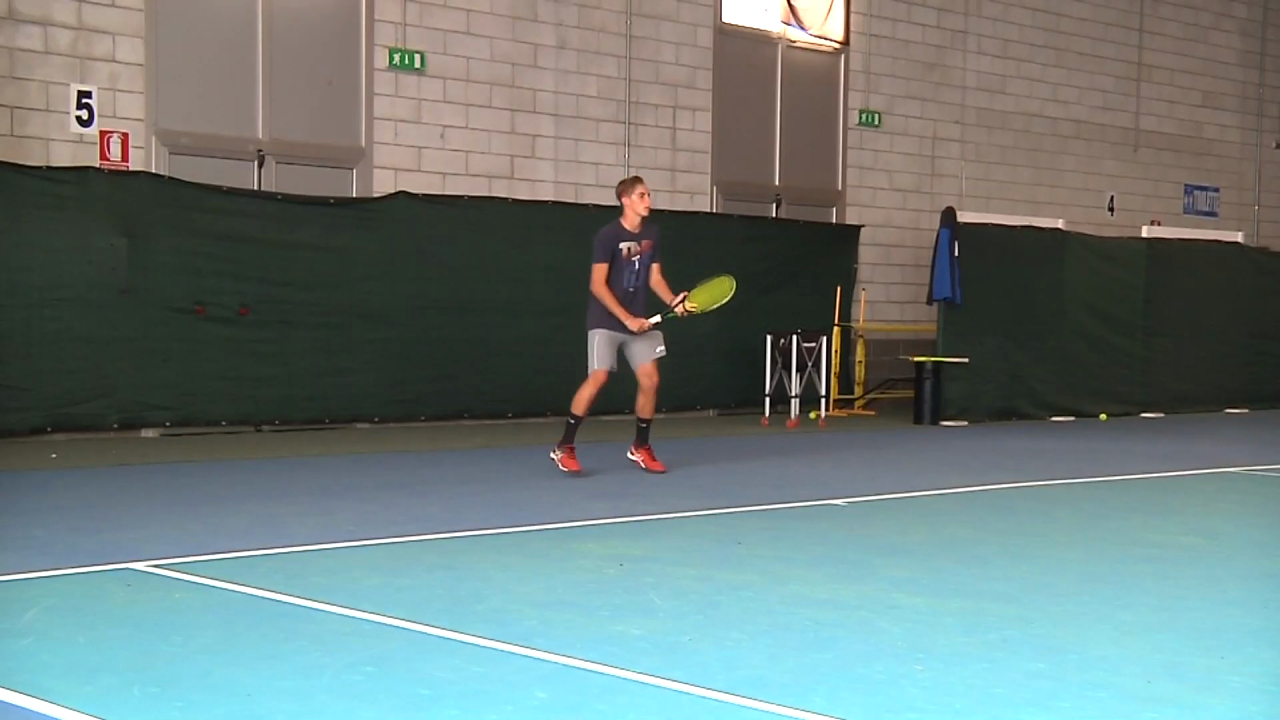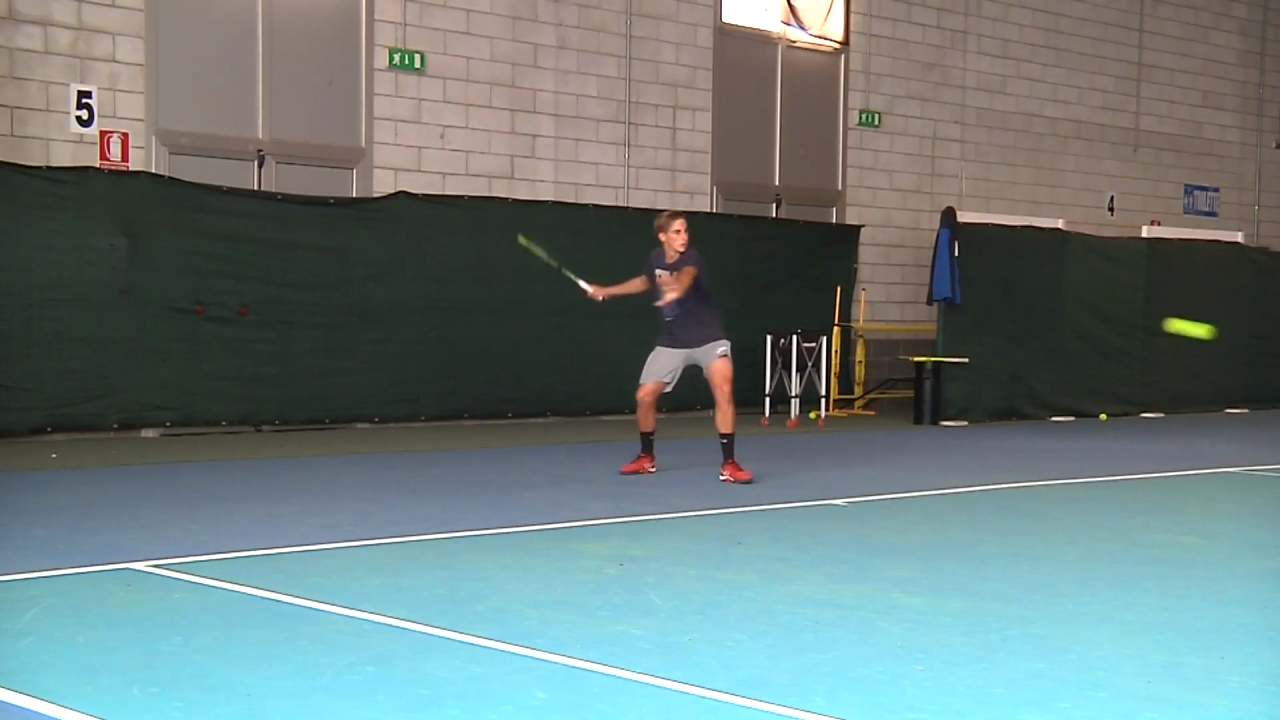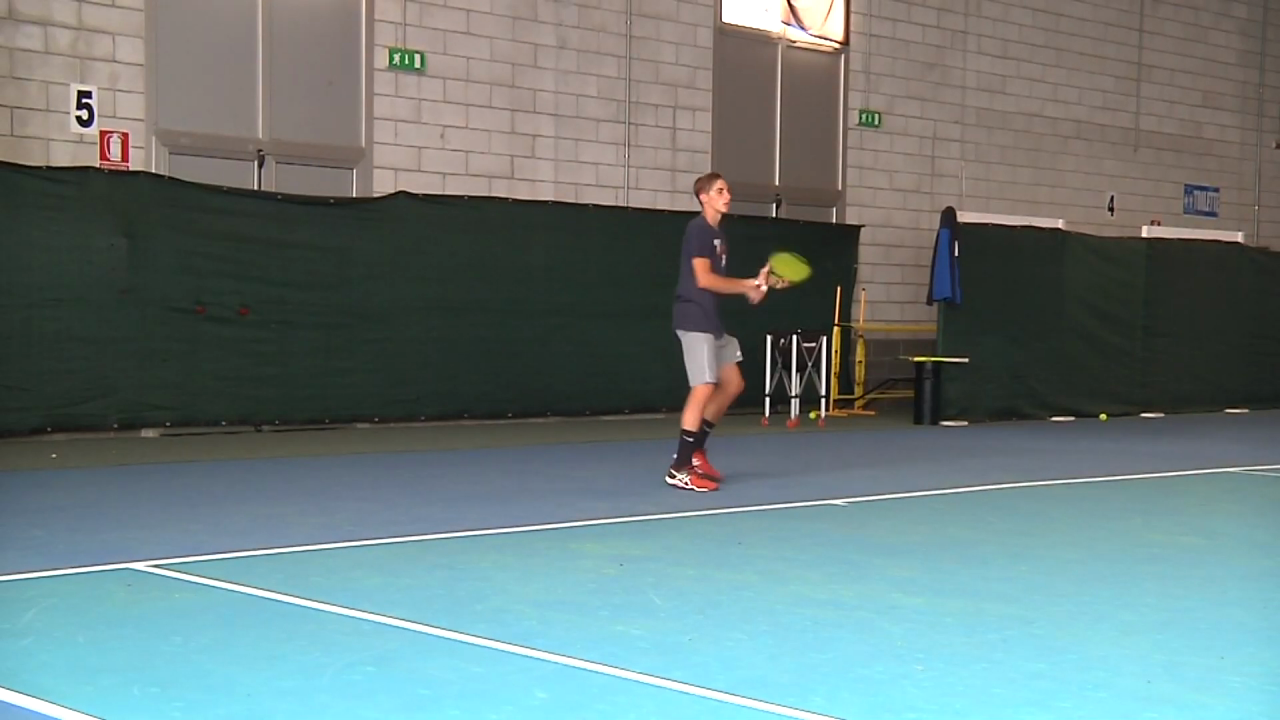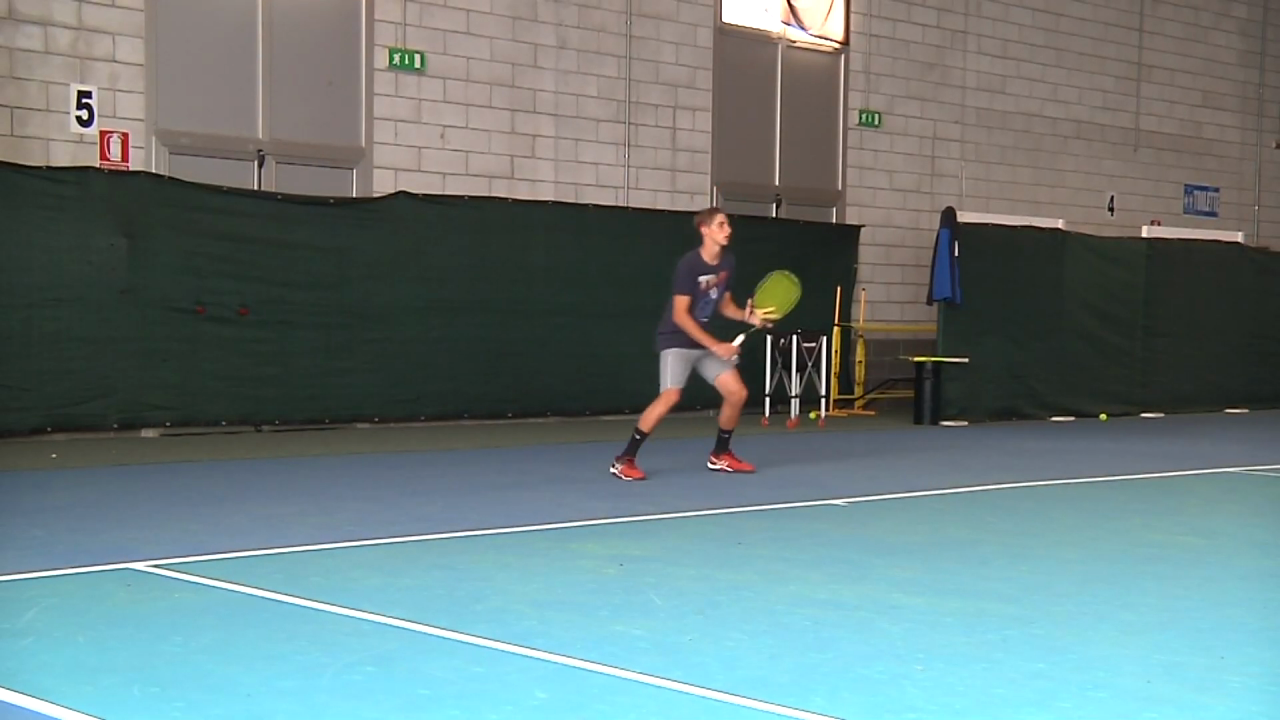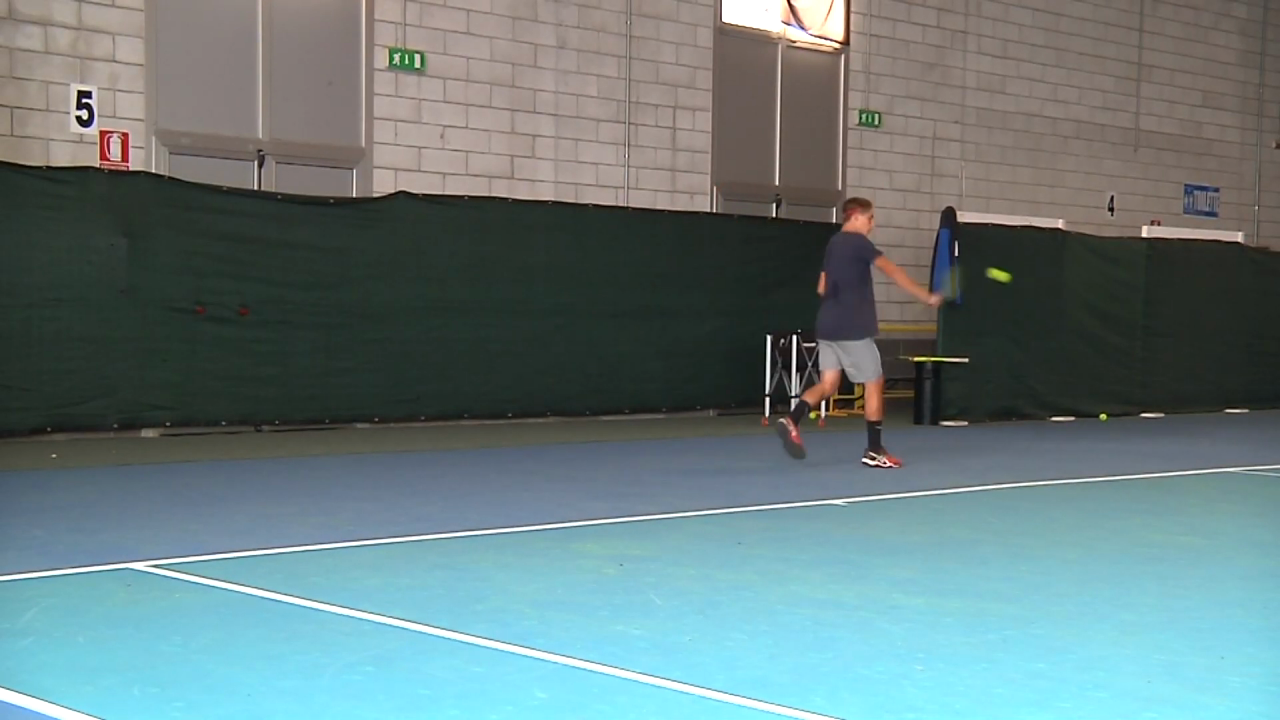
dt=1s
person 1, frame 1
left shoulder: (652, 233)
right shoulder: (608, 235)
left elbow: (655, 277)
right elbow: (597, 285)
left wrist: (673, 301)
right wrist: (627, 319)
left hip: (636, 321)
right hip: (606, 320)
left knee: (650, 380)
right knee: (598, 377)
left ankle: (640, 447)
right ankle: (565, 446)
person 1, frame 2
left shoulder: (690, 257)
right shoulder: (655, 257)
left elbow: (686, 277)
right elbow: (644, 283)
left wrist: (675, 290)
right wrist: (606, 291)
left hip: (708, 338)
right hip: (671, 341)
left knee: (724, 390)
right knee: (645, 396)
left ankle: (729, 463)
right ankle: (647, 456)
person 1, frame 3
left shoulder: (718, 232)
right shoulder: (698, 229)
right elbow: (703, 278)
left wrist: (753, 283)
right wrist: (746, 289)
left hip: (712, 322)
right hip: (693, 320)
left knee: (732, 385)
right knee: (703, 388)
left ankle: (695, 450)
right ankle: (680, 469)
person 1, frame 4
left shoulder: (727, 262)
right shoulder: (688, 265)
right elbow: (679, 315)
left wrist: (746, 315)
right wrist: (714, 345)
left hip: (707, 341)
right hip: (676, 339)
left knee: (737, 393)
right knee: (670, 396)
left ankle: (720, 453)
right ankle: (625, 459)
person 1, frame 5
left shoulder: (835, 242)
right shoulder: (857, 241)
right elbow: (892, 270)
right wrist: (925, 296)
left hip: (827, 324)
right hip: (853, 328)
left knee: (827, 384)
right knee: (874, 384)
left ankle: (792, 419)
right ankle: (874, 451)
